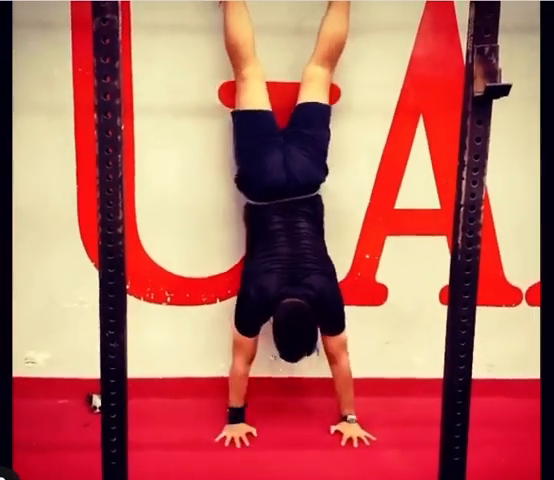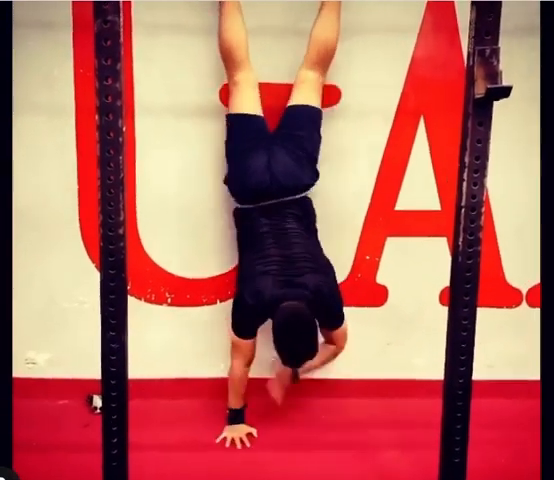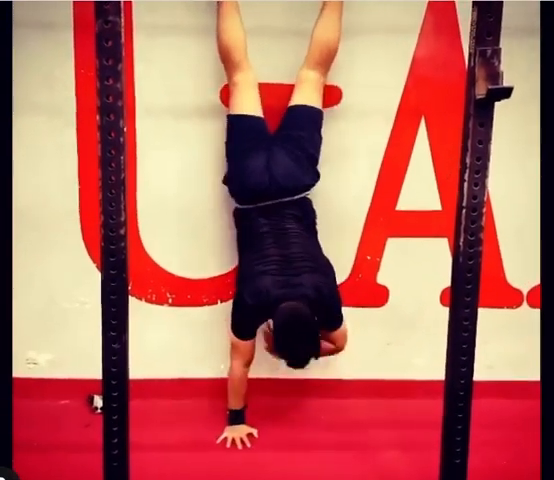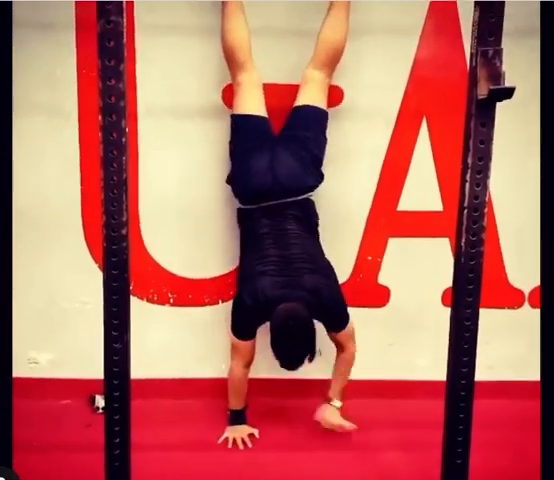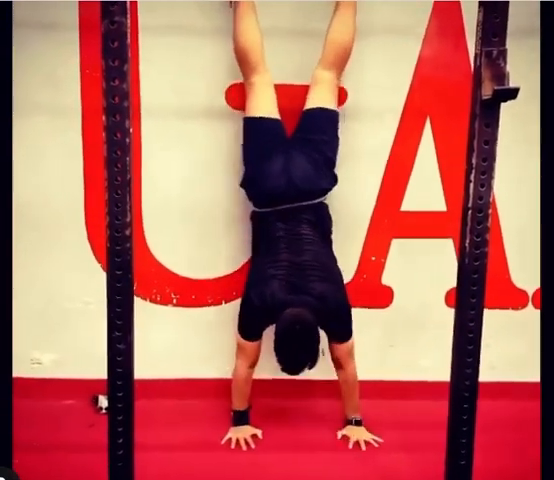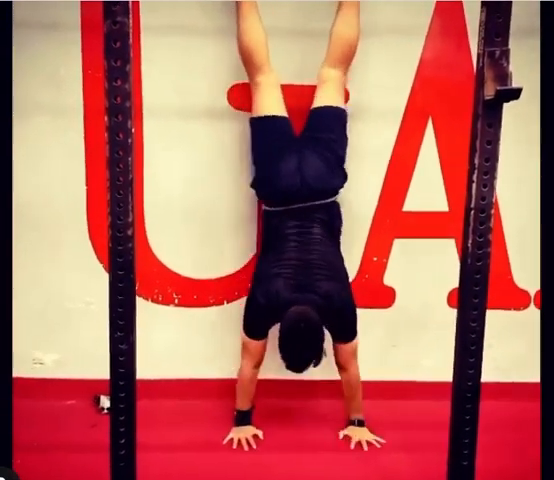
dt=0.1s
person 1, frame 1
left shoulder: (324, 291)
right shoulder: (256, 293)
left elbow: (340, 357)
right elbow: (240, 359)
left wrist: (350, 417)
right wrist: (233, 420)
left hip: (301, 176)
right hip: (265, 182)
left knee: (317, 71)
right knee: (248, 71)
person 1, frame 2
left shoulder: (324, 291)
right shoulder: (252, 297)
left elbow: (337, 343)
right elbow: (240, 362)
left wrist: (293, 371)
right wrist: (233, 419)
left hip: (289, 179)
right hip: (254, 182)
left knee: (310, 73)
right knee: (242, 75)
person 1, frame 3
left shoulder: (322, 291)
right shoulder: (252, 297)
right elbow: (240, 363)
right wrist: (234, 420)
left hip: (290, 178)
right hip: (253, 184)
left knee: (311, 74)
right knee: (241, 75)
person 1, frame 4
left shoulder: (324, 293)
right shoulder: (251, 298)
left elbow: (347, 348)
right elbow: (240, 363)
left wrist: (333, 402)
right wrist: (235, 420)
left hip: (294, 177)
right hip: (258, 183)
left knee: (316, 74)
right knee: (246, 76)
person 1, frame 5
left shoulder: (333, 301)
right shoulder: (259, 299)
left elbow: (346, 367)
right elbow: (245, 364)
left wrist: (355, 421)
right wrist: (238, 420)
left hip: (307, 185)
right hip: (271, 189)
left knee: (326, 76)
right knee: (258, 77)
person 1, frame 6
left shoulder: (339, 300)
right shoulder: (264, 297)
left elbow: (348, 368)
right elbow: (250, 364)
left wrist: (357, 422)
right wrist: (240, 420)
left hip: (316, 183)
right hip: (282, 185)
left knee: (331, 73)
right knee: (264, 78)
